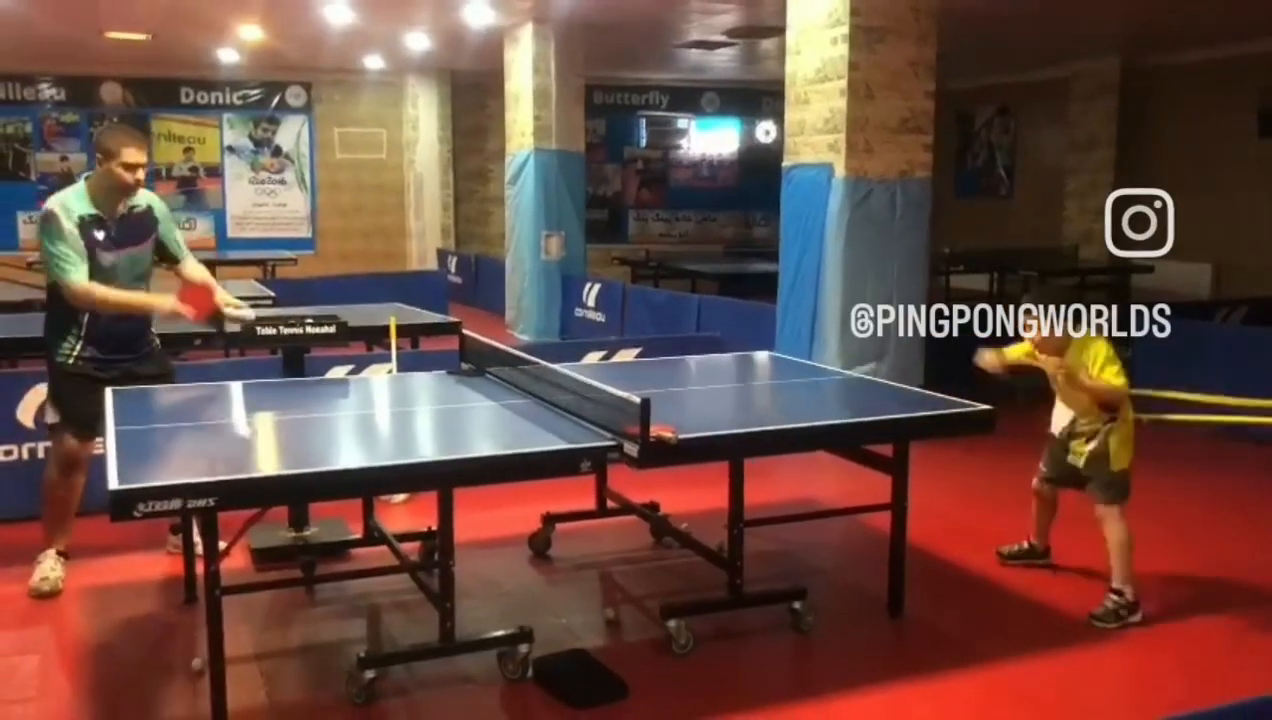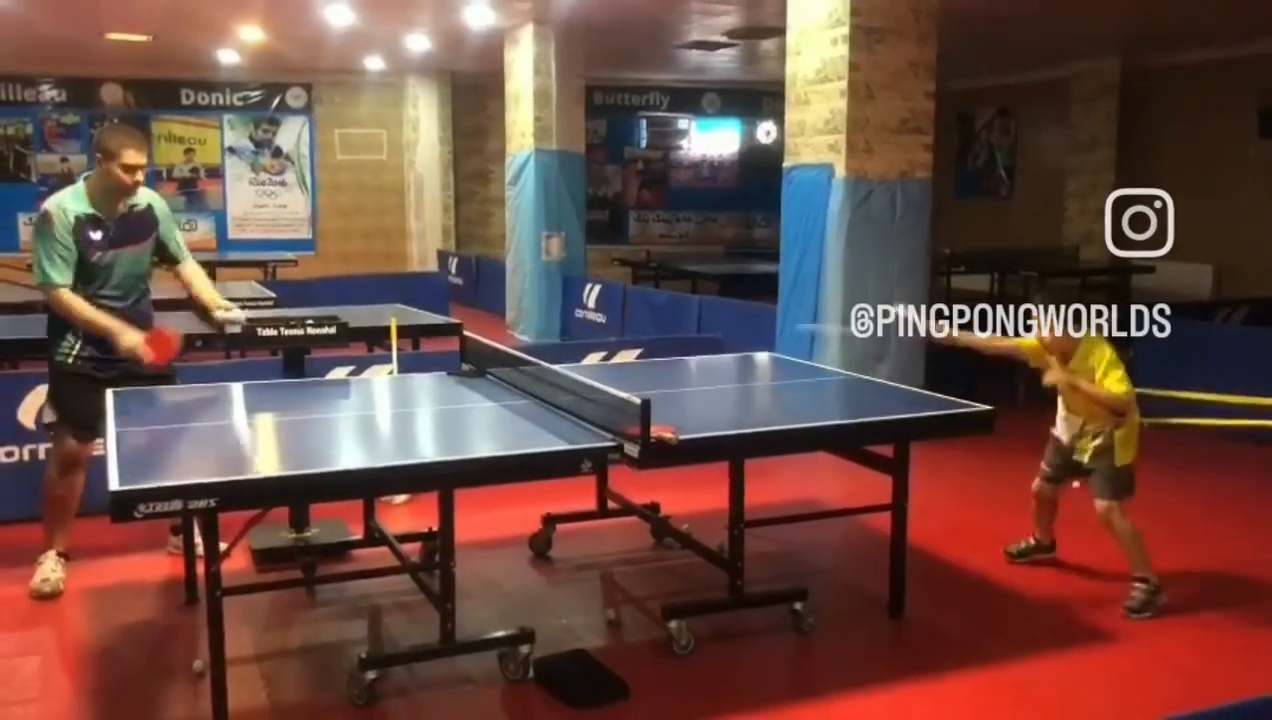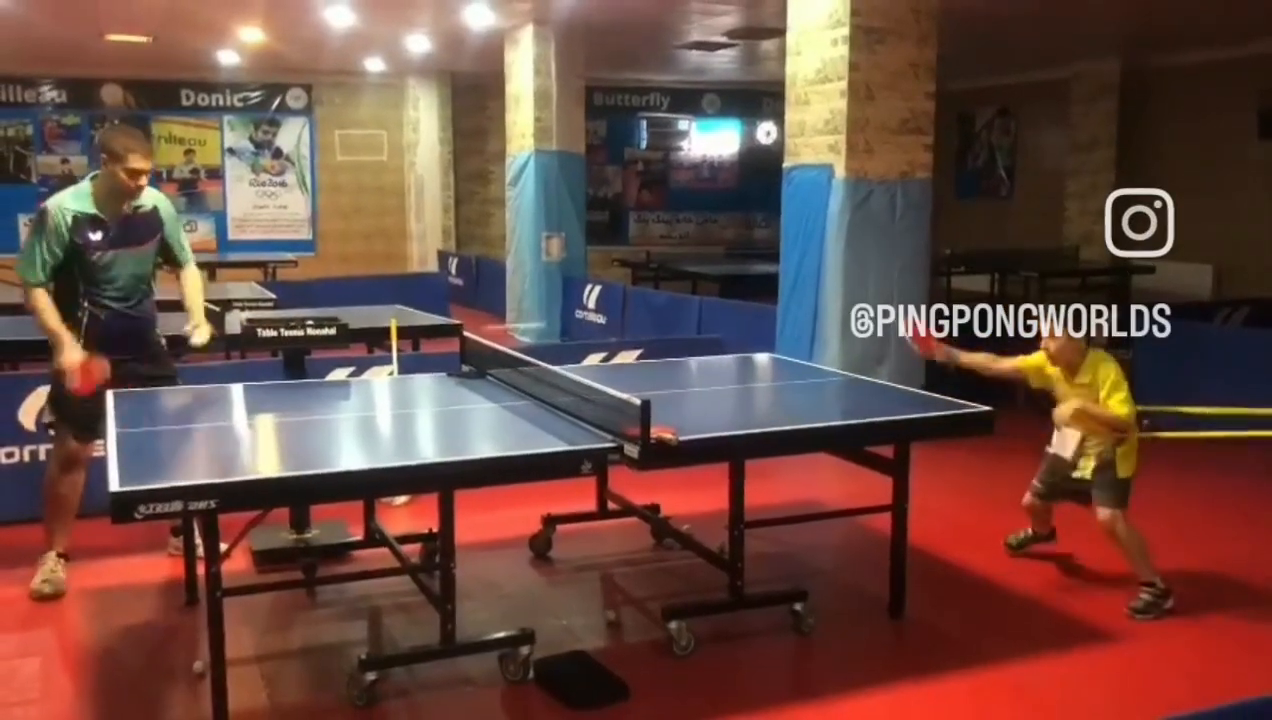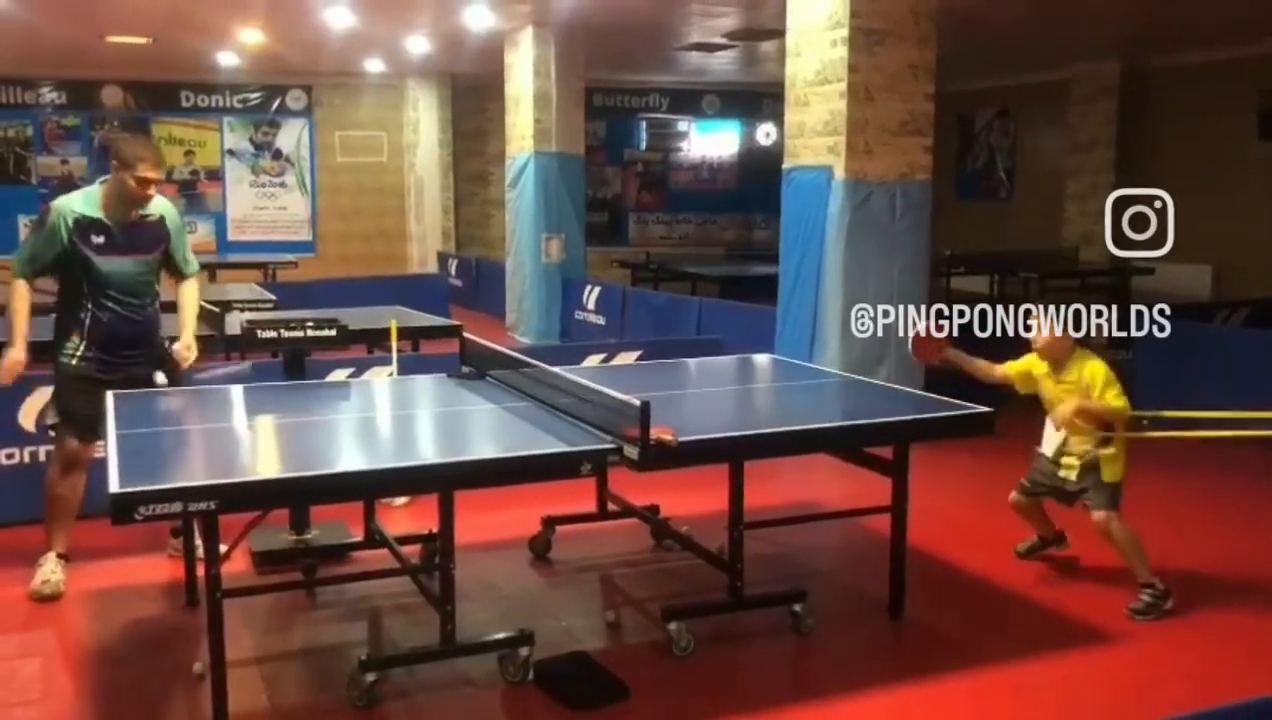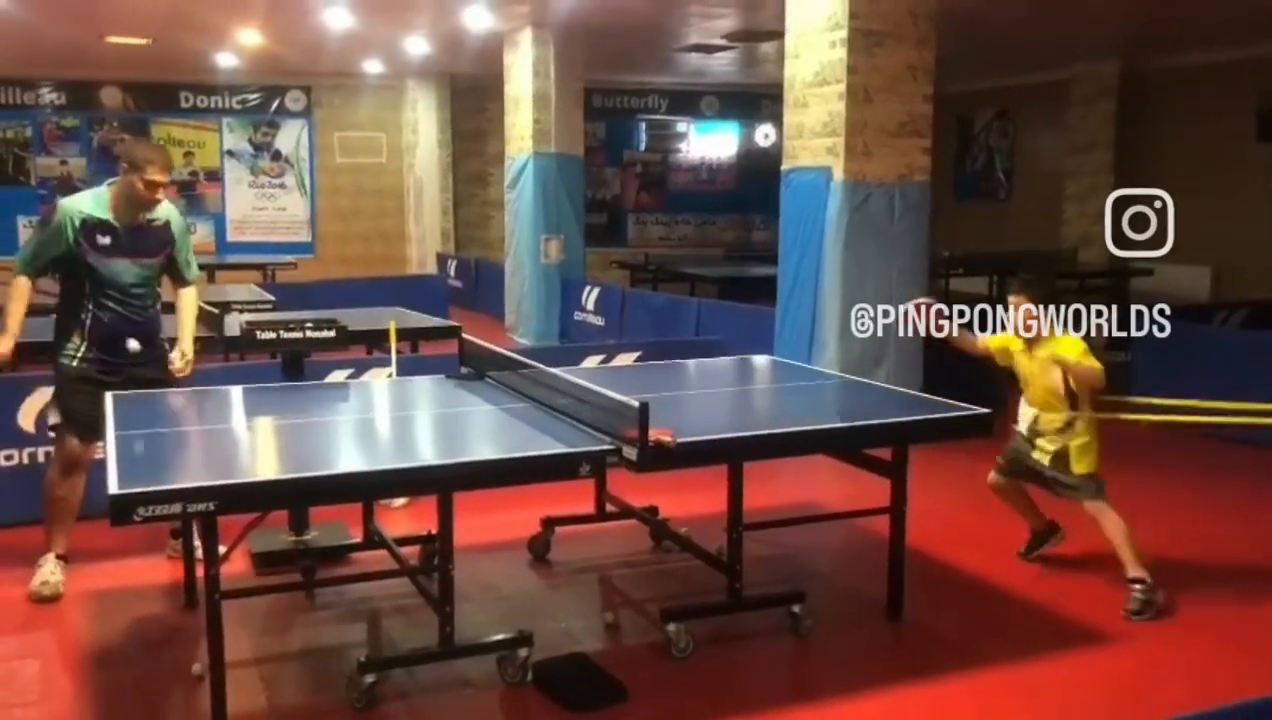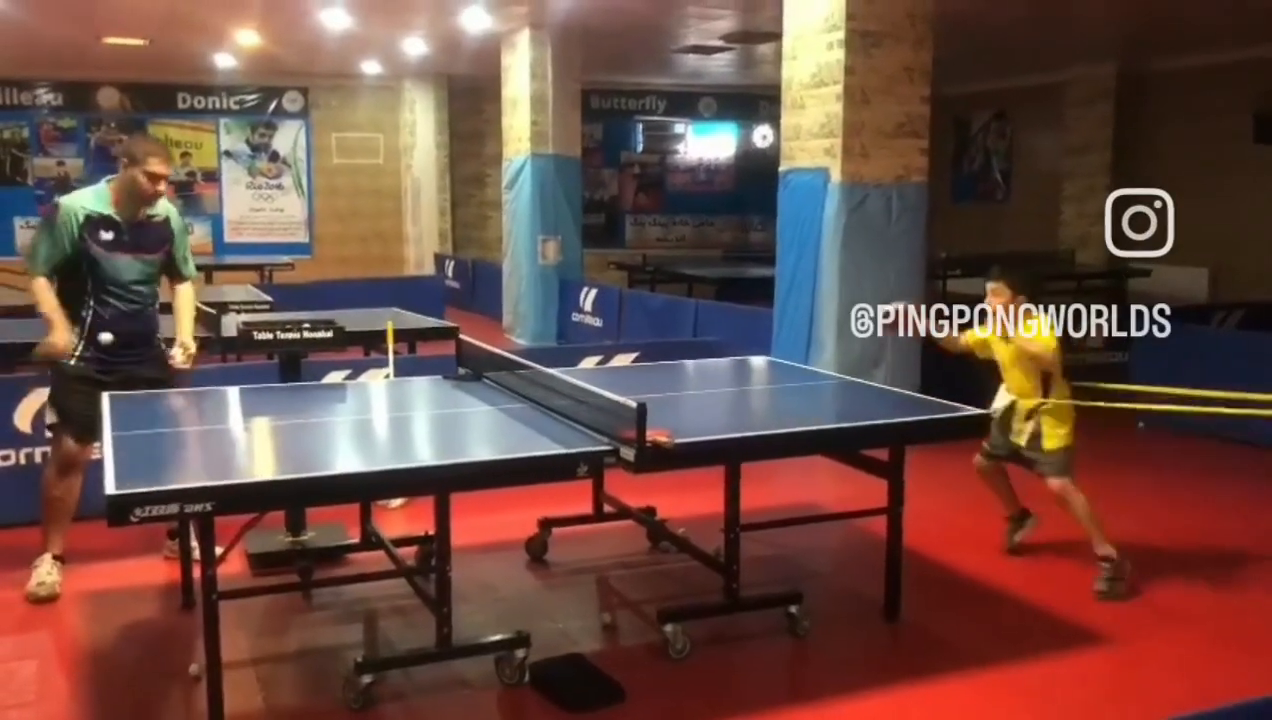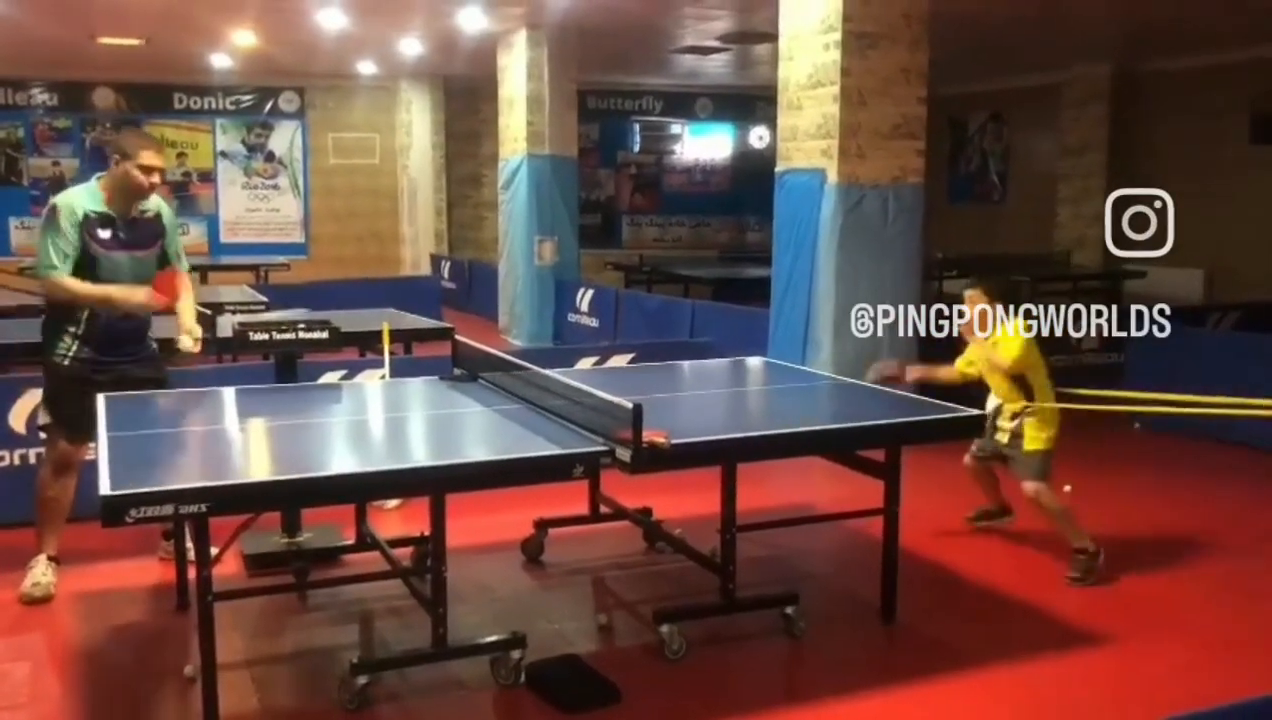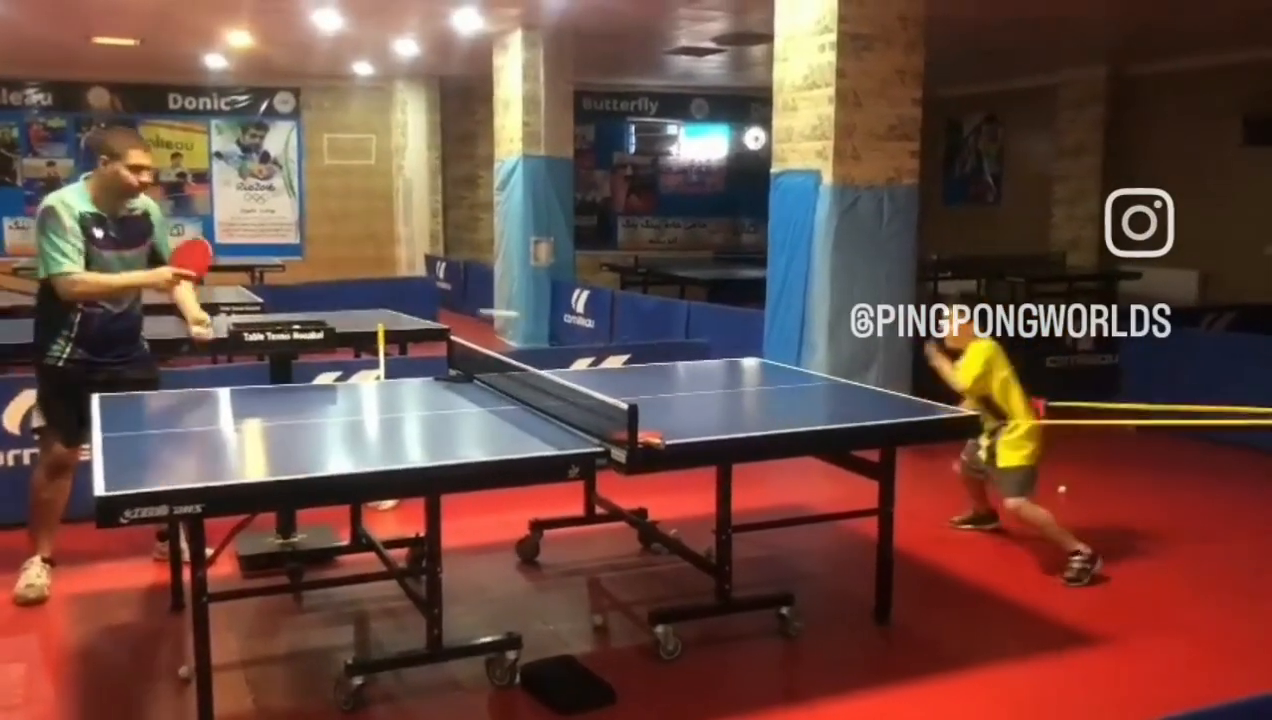
dt=0.1s
person 1, frame 1
left shoulder: (149, 206)
right shoulder: (61, 212)
left elbow: (182, 259)
right elbow: (75, 289)
left wrist: (217, 294)
right wrist: (153, 303)
left hip: (140, 349)
right hip: (81, 354)
right knee: (70, 450)
left ankle: (183, 529)
right ankle: (54, 551)
person 1, frame 2
left shoulder: (150, 204)
right shoulder: (59, 213)
left elbow: (181, 259)
right elbow: (57, 292)
left wrist: (214, 301)
right wrist: (116, 331)
left hip: (145, 348)
right hip: (87, 352)
right knee: (70, 449)
left ankle: (182, 531)
right ankle: (54, 552)
person 1, frame 3
left shoulder: (156, 206)
right shoulder: (60, 212)
left elbow: (184, 262)
right elbow: (35, 286)
left wrist: (197, 314)
right wrist: (65, 342)
left hip: (143, 347)
right hip: (82, 351)
right knee: (72, 450)
left ankle: (182, 530)
right ankle: (54, 553)
person 1, frame 4
left shoulder: (165, 216)
right shoulder: (66, 214)
left elbow: (186, 275)
left wrist: (188, 333)
left hip: (147, 353)
right hip: (85, 355)
right knee: (72, 450)
left ankle: (182, 532)
right ankle: (55, 554)
person 1, frame 5
left shoulder: (170, 220)
right shoulder: (73, 213)
left elbow: (186, 281)
left wrist: (185, 340)
left hip: (147, 354)
right hip: (86, 356)
right knee: (73, 452)
left ankle: (182, 534)
right ankle: (54, 555)
person 1, frame 6
left shoulder: (168, 217)
right shoulder: (72, 210)
left elbow: (182, 278)
right elbow: (40, 275)
left wrist: (184, 333)
right wrist: (58, 324)
left hip: (144, 353)
right hip: (85, 355)
right knee: (70, 451)
left ankle: (179, 534)
right ankle: (51, 555)
person 1, frame 7
left shoulder: (159, 212)
right shoulder: (69, 209)
left elbow: (177, 271)
right elbow: (55, 283)
left wrist: (186, 320)
right wrist: (119, 295)
left hip: (138, 352)
right hip: (78, 355)
right knee: (64, 451)
left ankle: (174, 535)
right ankle: (46, 556)
person 1, frame 8
left shoulder: (145, 210)
right shoulder: (59, 209)
left elbow: (168, 267)
right elbow: (68, 284)
left wrist: (190, 309)
right wrist: (146, 279)
left hip: (128, 352)
right hip: (69, 356)
right knee: (58, 454)
right ankle: (39, 557)
person 2, frame 1
left shoulder: (1096, 348)
right shoulder: (1038, 346)
left elbow: (1119, 395)
right elbow: (1002, 355)
left wrist: (1073, 378)
right wrist: (989, 358)
left hip: (1106, 433)
right hip: (1070, 426)
left knee: (1107, 511)
right knee: (1043, 488)
left ankle: (1124, 597)
right ankle: (1037, 547)
person 2, frame 2
left shoulder: (1101, 352)
right shoulder: (1043, 346)
left elbow: (1123, 399)
right elbow: (1000, 344)
left wrist: (1075, 383)
right wrist: (957, 338)
left hip: (1111, 433)
right hip: (1072, 428)
left knee: (1107, 508)
right knee: (1043, 486)
left ankle: (1146, 581)
right ankle: (1043, 543)
person 2, frame 3
left shoulder: (1107, 369)
right shoulder: (1047, 362)
left elbow: (1125, 420)
right elbow: (999, 367)
left wrist: (1080, 407)
right wrist: (951, 356)
left hip: (1110, 449)
right hip: (1070, 444)
left knee: (1109, 517)
right knee: (1033, 502)
left ankle: (1153, 587)
right ankle: (1041, 532)
person 2, frame 4
left shoulder: (1095, 370)
right shoulder: (1036, 365)
left elbow: (1122, 413)
right elbow: (993, 374)
left wrist: (1081, 405)
right wrist: (954, 358)
left hip: (1098, 452)
right hip: (1058, 447)
left knee: (1104, 519)
right knee: (1019, 500)
left ankle: (1153, 587)
right ankle: (1049, 537)
person 2, frame 5
left shoulder: (1069, 344)
right shoulder: (1014, 341)
left elbow: (1097, 379)
right elbow: (977, 346)
left wrist: (1059, 359)
right wrist: (946, 329)
left hip: (1071, 435)
right hip: (1034, 428)
left knee: (1094, 505)
right knee: (998, 481)
left ankle: (1141, 581)
right ankle: (1045, 529)
person 2, frame 6
left shoulder: (1040, 326)
right shoulder: (994, 329)
left elbow: (1050, 360)
right elbow: (957, 343)
left wrist: (1015, 338)
left hip: (1049, 416)
right hip: (1013, 410)
left knee: (1059, 485)
right knee: (985, 464)
left ankle: (1108, 556)
right ankle: (1018, 517)
person 2, frame 7
left shoulder: (1016, 331)
right shoulder: (981, 339)
left elbow: (1006, 366)
right elbow: (955, 374)
left wrist: (977, 342)
right wrist: (916, 372)
left hip: (1031, 419)
right hip: (1003, 414)
left knee: (1034, 489)
right knee: (974, 463)
left ankle: (1086, 550)
right ankle: (998, 508)
person 2, frame 8
left shoulder: (982, 350)
right shoulder: (977, 351)
left elbow: (964, 386)
left wrist: (939, 361)
left hip: (1013, 437)
right hip: (996, 434)
left knee: (1016, 504)
right knee: (963, 469)
left ankle: (1082, 554)
right ankle: (984, 514)
